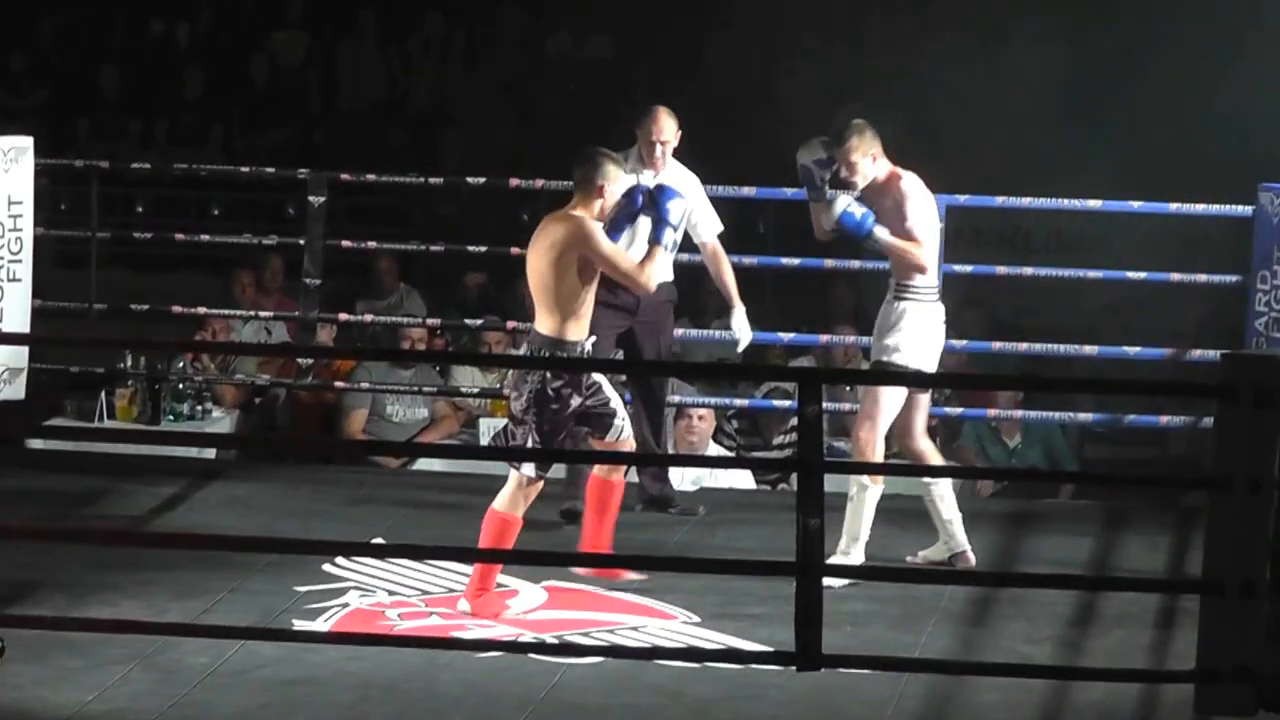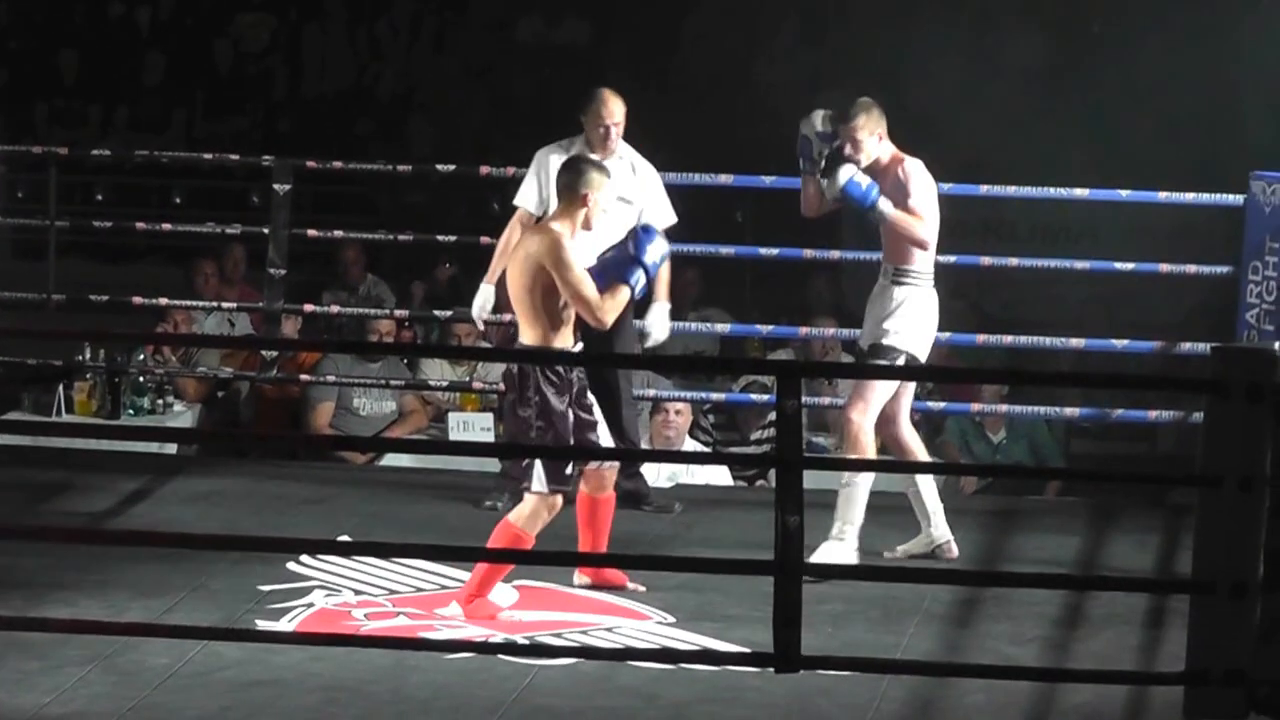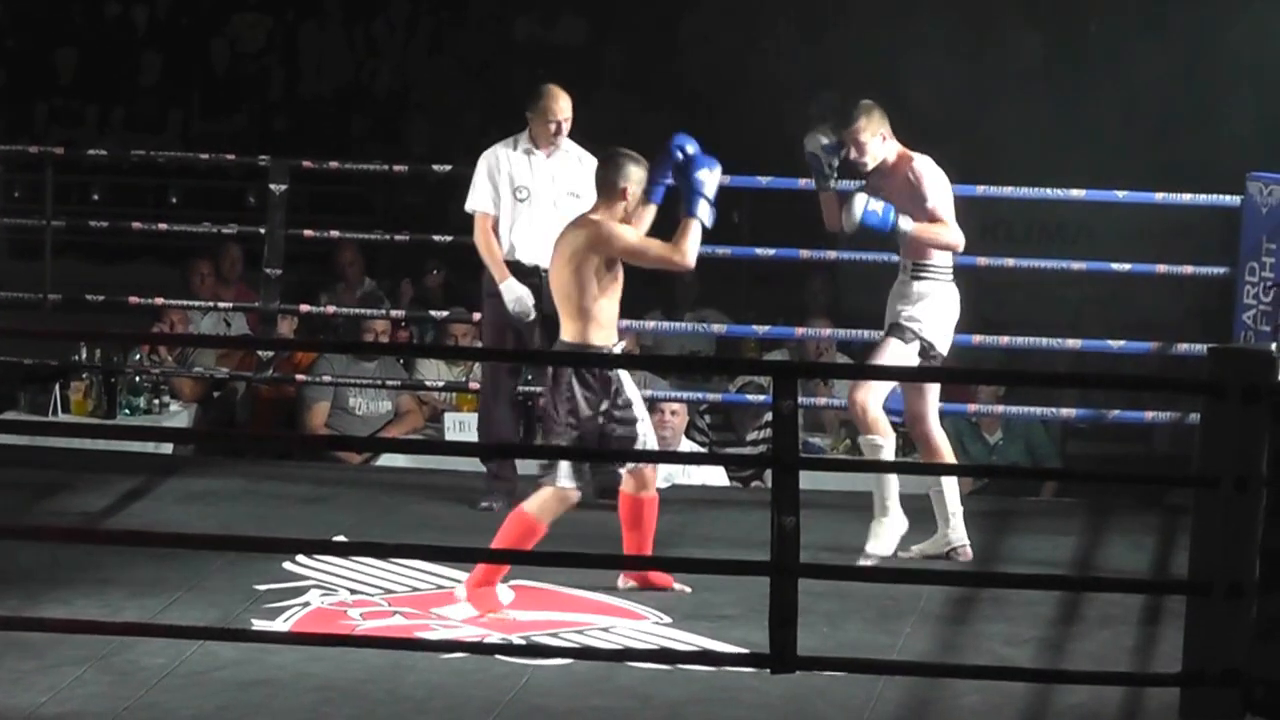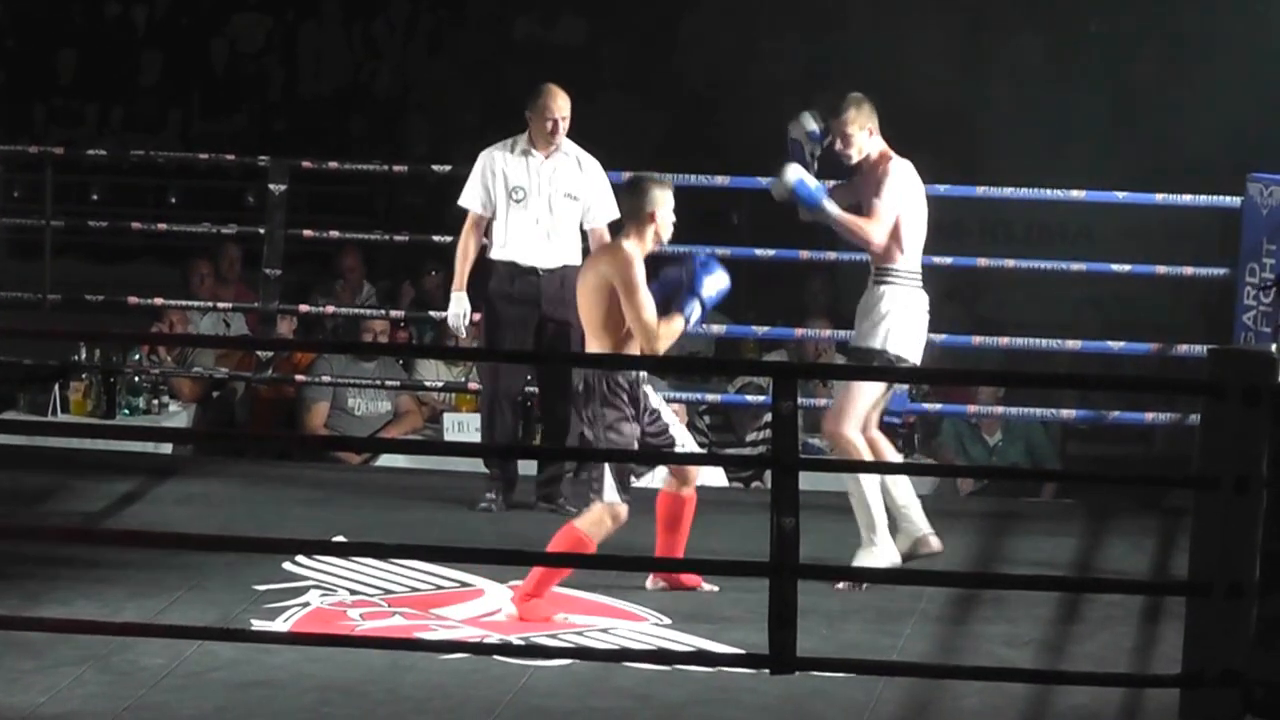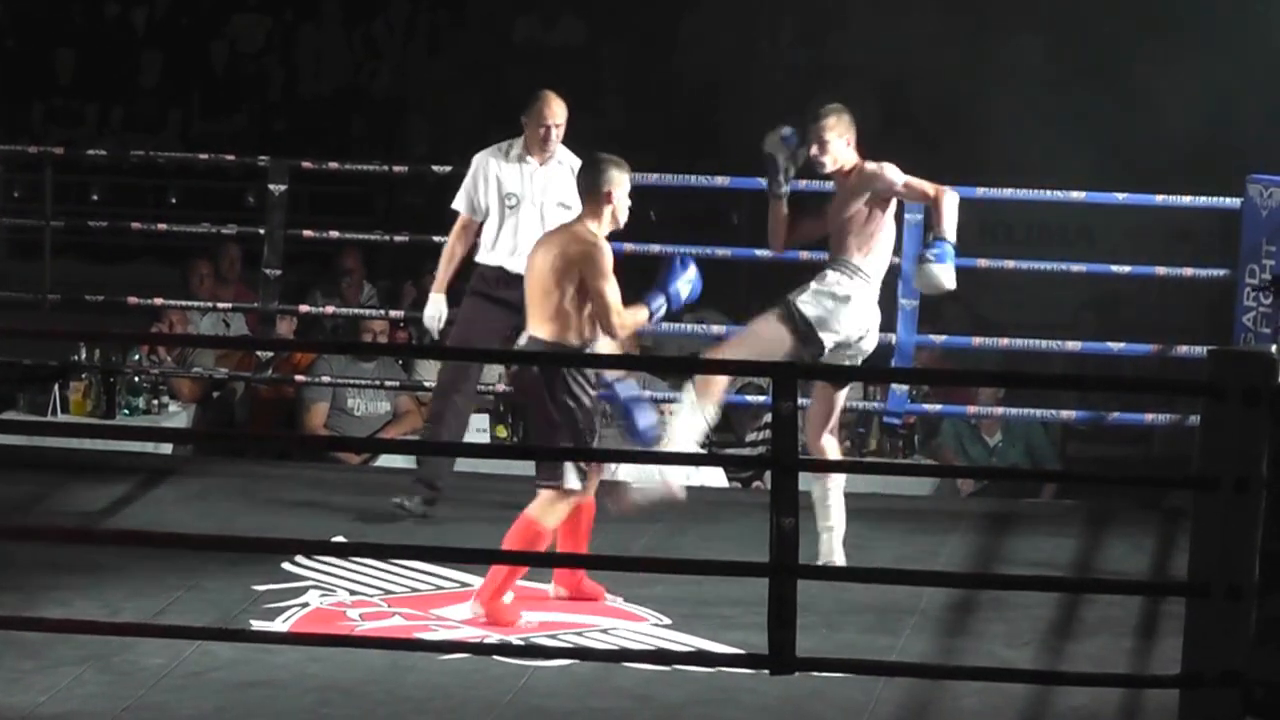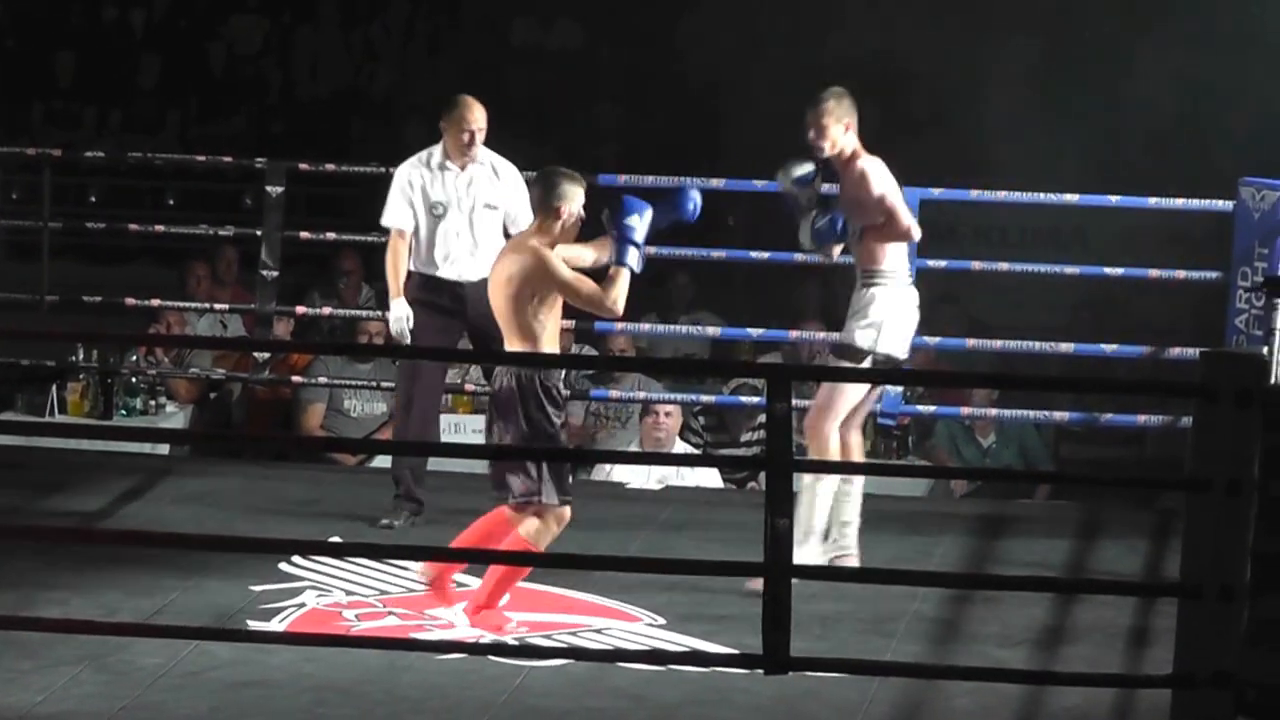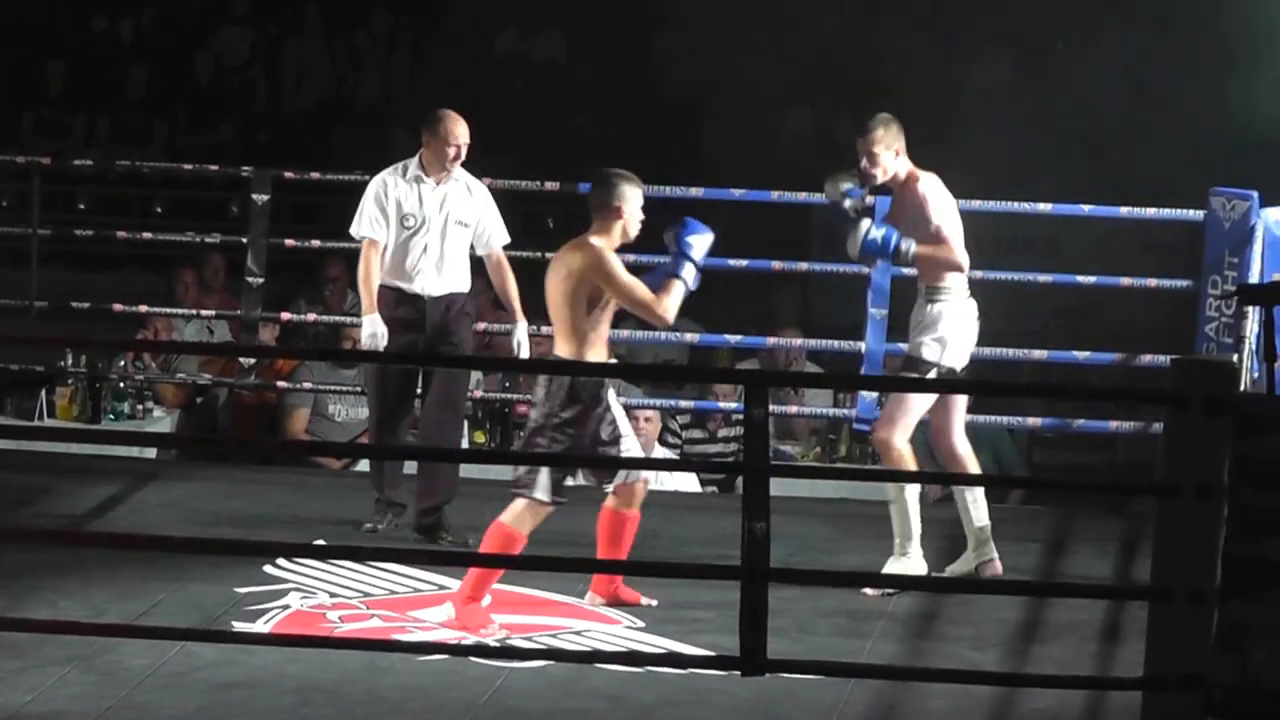
dt=0.4s
person 1, frame 1
left shoulder: (906, 189)
right shoulder: (874, 194)
left elbow: (924, 260)
right elbow: (825, 231)
left wrist: (870, 230)
right wrist: (815, 186)
left hip: (914, 315)
right hip: (902, 311)
left knee: (867, 436)
right knee: (910, 437)
right ankle: (955, 543)
person 1, frame 2
left shoulder: (909, 171)
right shoulder: (872, 174)
left elbow: (926, 237)
right elbow: (811, 209)
left wrist: (874, 202)
right wrist: (812, 161)
left hip: (909, 301)
right hip: (888, 297)
left knee: (856, 418)
right knee: (893, 426)
person 1, frame 3
left shoulder: (920, 170)
right shoulder: (880, 178)
left elbow: (955, 239)
right elbow: (834, 223)
left wrist: (895, 222)
right wrist: (823, 174)
left hip: (929, 297)
right hip: (909, 294)
left knee: (862, 399)
right knee: (921, 421)
left ankle: (888, 514)
person 1, frame 4
left shoulder: (894, 171)
right shoulder: (864, 176)
left elbow: (874, 237)
right elbow: (808, 211)
left wrist: (817, 200)
right wrist: (799, 182)
left hip: (895, 305)
right hip: (883, 304)
left knee: (840, 427)
right knee: (864, 429)
right ankle: (916, 530)
person 1, frame 5
left shoulder: (877, 177)
right shoulder: (835, 202)
left elbow: (943, 195)
right elbow: (780, 241)
left wrist: (941, 248)
right wrist: (778, 183)
left hip: (838, 294)
right hip: (861, 320)
left knee: (717, 362)
right knee: (818, 434)
person 1, frame 6
left shoulder: (867, 170)
right shoulder: (850, 178)
left elbow: (909, 230)
right elbow: (830, 250)
left wrist: (845, 227)
right wrist: (811, 205)
left hip: (884, 304)
right hip: (878, 304)
left knee: (818, 425)
right knee: (845, 427)
left ankle: (805, 550)
right ankle: (842, 545)
person 1, frame 7
left shoulder: (925, 190)
right shoulder: (901, 197)
left elbow: (958, 259)
right elbow: (874, 256)
left wrist: (897, 245)
right wrist: (855, 216)
left hip: (947, 319)
right hip: (938, 319)
left knee: (890, 437)
right knee: (949, 439)
left ankle: (908, 557)
right ankle: (982, 551)
person 2, frame 1
left shoulder: (560, 225)
right shoulder: (579, 230)
right elbow: (642, 282)
left wrist: (622, 218)
right wrist: (666, 229)
left hip: (571, 358)
right hip: (552, 363)
left knee: (621, 443)
right knee: (527, 479)
left ankle: (595, 553)
right ankle: (477, 592)
person 2, frame 2
left shoulder: (549, 238)
right shoulder: (553, 242)
right elbow: (601, 316)
left wrist: (614, 263)
right wrist: (640, 266)
left hip: (562, 370)
right hip: (539, 376)
left knee: (603, 465)
right knee: (545, 499)
left ankle: (592, 567)
right ankle: (473, 594)
person 2, frame 3
left shoulder: (595, 229)
right shoulder: (600, 233)
left elbow: (632, 238)
right elbow: (682, 259)
left wrist: (660, 183)
right wrist: (699, 199)
left hip: (604, 368)
right hip: (579, 372)
left knee: (643, 466)
right knee: (560, 492)
left ankle: (638, 568)
right ankle: (481, 582)
person 2, frame 4
left shoulder: (617, 256)
right shoulder: (624, 260)
right elbow: (654, 341)
left wrist: (674, 288)
right wrist: (696, 300)
left hip: (628, 385)
right hip: (606, 389)
left knee: (686, 468)
right knee: (609, 512)
left ankle: (668, 569)
right ankle: (530, 593)
person 2, frame 5
left shoulder: (563, 239)
right shoulder: (591, 247)
right elbow: (614, 326)
left wrist: (621, 386)
right wrist: (664, 297)
left hip: (553, 362)
right hip: (553, 370)
left knee: (588, 473)
right knee: (561, 494)
left ankle: (571, 577)
right ankle: (492, 594)
person 2, frame 6
left shoulder: (523, 249)
right shoulder: (537, 259)
right elbow: (611, 305)
left wrist: (624, 240)
right wrist: (630, 244)
left hip: (527, 383)
right hip: (529, 388)
left knee: (521, 507)
right knee: (553, 514)
left ankle: (441, 569)
right ankle: (483, 605)
person 2, frame 7
left shoulder: (580, 253)
right shoulder: (596, 259)
right elbow: (662, 315)
left wrist: (653, 283)
right wrist: (687, 263)
left hip: (592, 386)
right hip: (571, 390)
left knee: (632, 484)
right knee: (534, 502)
left ankle: (606, 585)
right ankle: (466, 602)
person 3, frame 1
left shoulder: (686, 182)
left elbow: (712, 249)
left wrist: (737, 307)
left hip: (656, 297)
right hip: (607, 292)
left knee: (652, 394)
left ankle: (655, 487)
right ankle: (576, 491)
person 3, frame 2
left shoulder: (640, 171)
right shoulder: (551, 159)
right elbow: (520, 223)
left wrist: (660, 304)
right wrist: (488, 283)
left knee: (615, 388)
left ankle: (628, 483)
right ankle: (511, 480)
person 3, frame 3
left shoulder: (584, 164)
right shoulder: (497, 159)
right elbow: (483, 229)
right wrist: (507, 284)
right hip: (510, 280)
right knee: (500, 382)
right ankle: (501, 481)
person 3, frame 4
left shoulder: (586, 167)
right shoulder: (495, 159)
left elbow: (600, 238)
right elbow: (474, 227)
right wrist: (458, 290)
left hip: (564, 283)
right hip: (509, 279)
left knee: (561, 389)
right knee: (501, 385)
left ankle: (551, 487)
right ankle: (500, 482)
person 3, frame 5
left shoulder: (578, 174)
right shoulder: (489, 163)
right elbow: (465, 229)
right wrist: (437, 291)
right hip: (492, 284)
right knee: (455, 381)
right ankle: (427, 486)
person 3, frame 6
left shoulder: (504, 173)
right shoulder: (413, 173)
right elbow: (399, 239)
right wrist: (396, 299)
left hip: (491, 291)
right hip: (432, 291)
right knee: (416, 394)
right ankle: (407, 498)
person 3, frame 7
left shoulder: (474, 193)
right shoulder: (387, 185)
left elbow: (496, 260)
right elbow: (369, 253)
left wrist: (519, 320)
right wrist: (370, 314)
left hip: (451, 309)
right hip: (398, 305)
left knee: (444, 413)
right knee: (388, 409)
left ankle: (432, 516)
right ankle: (388, 502)
